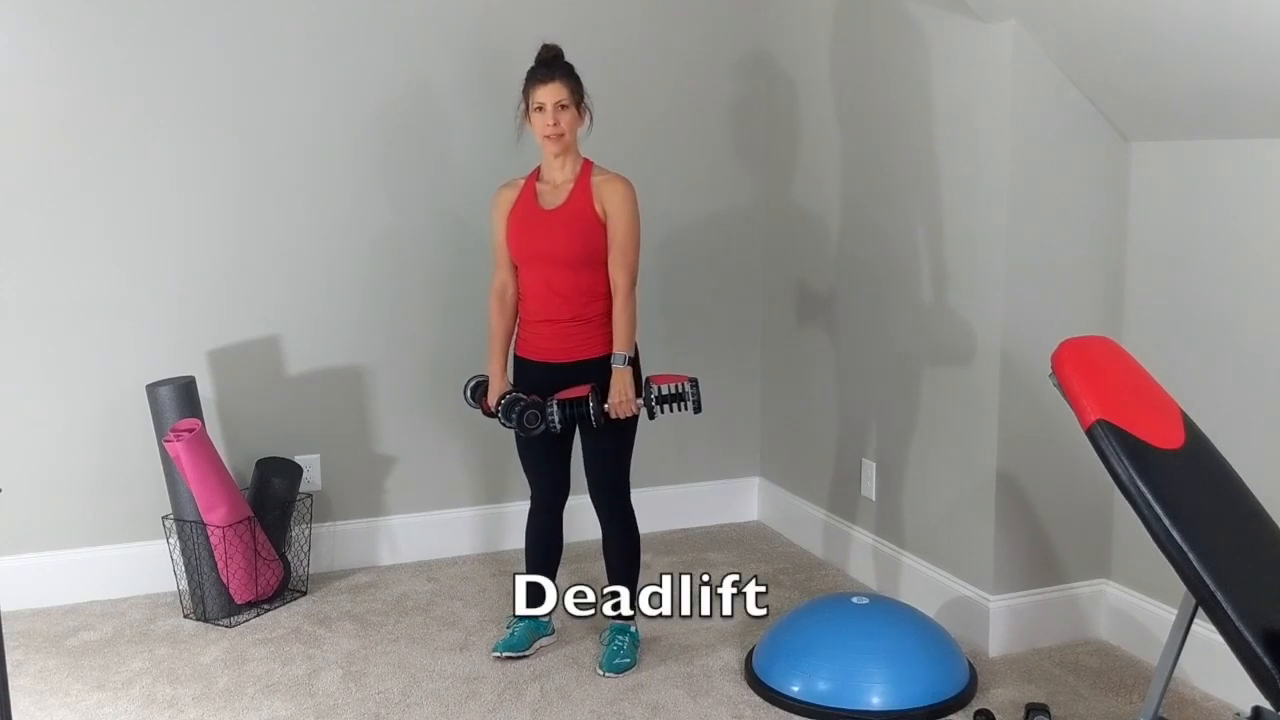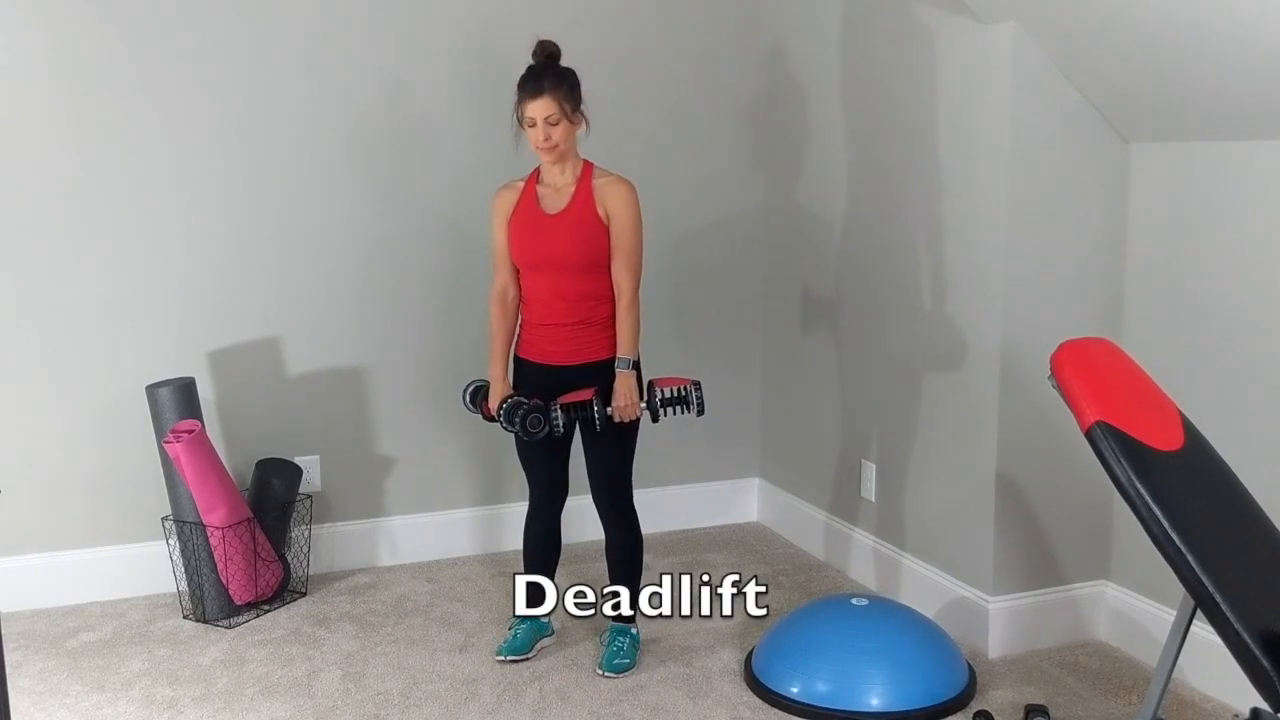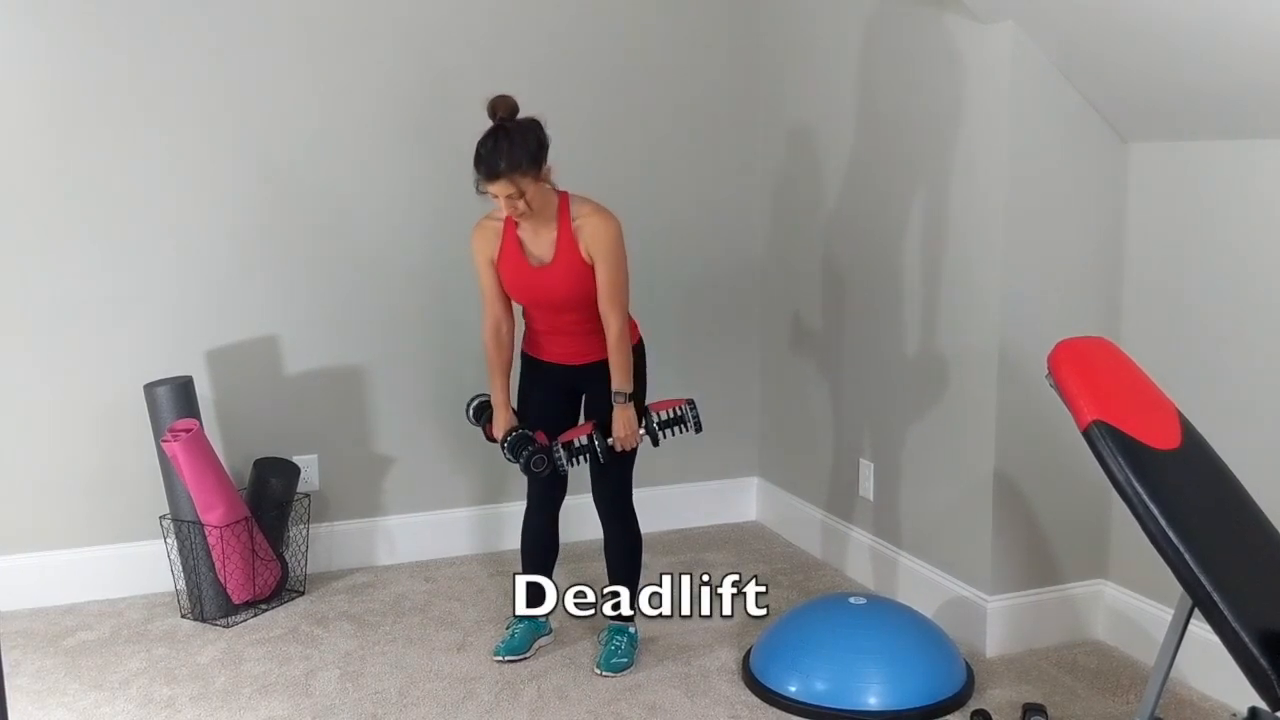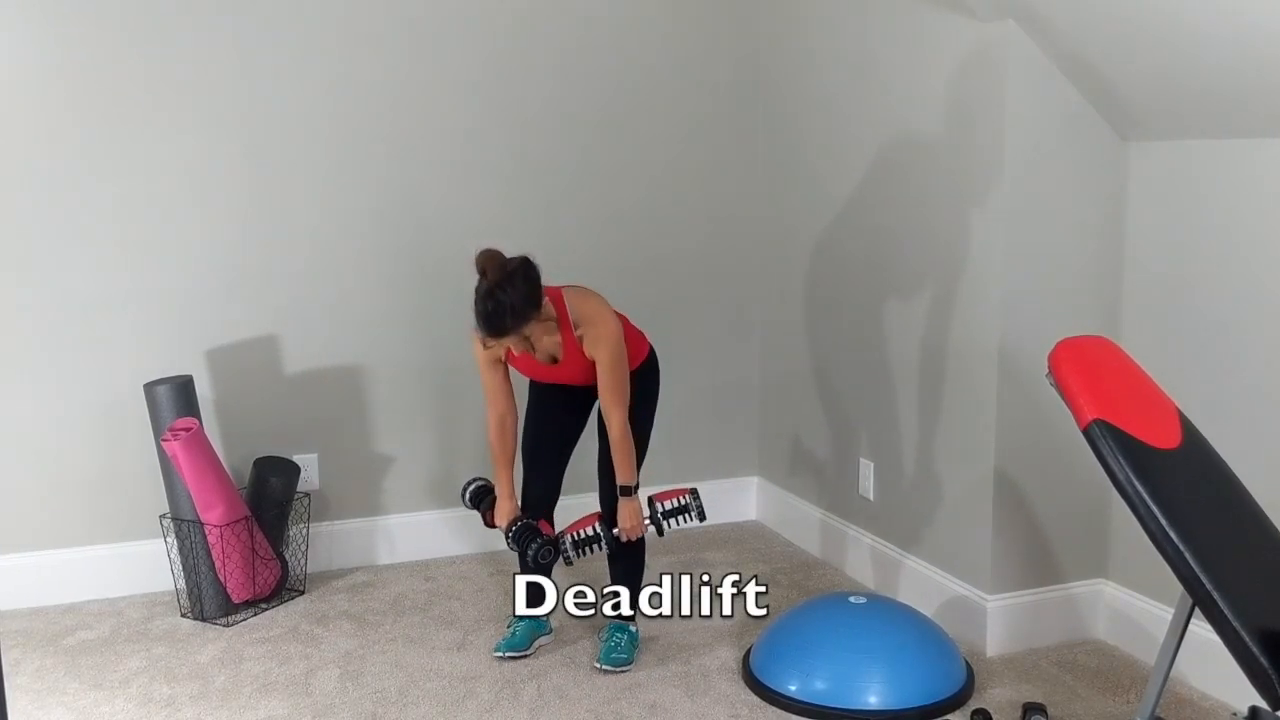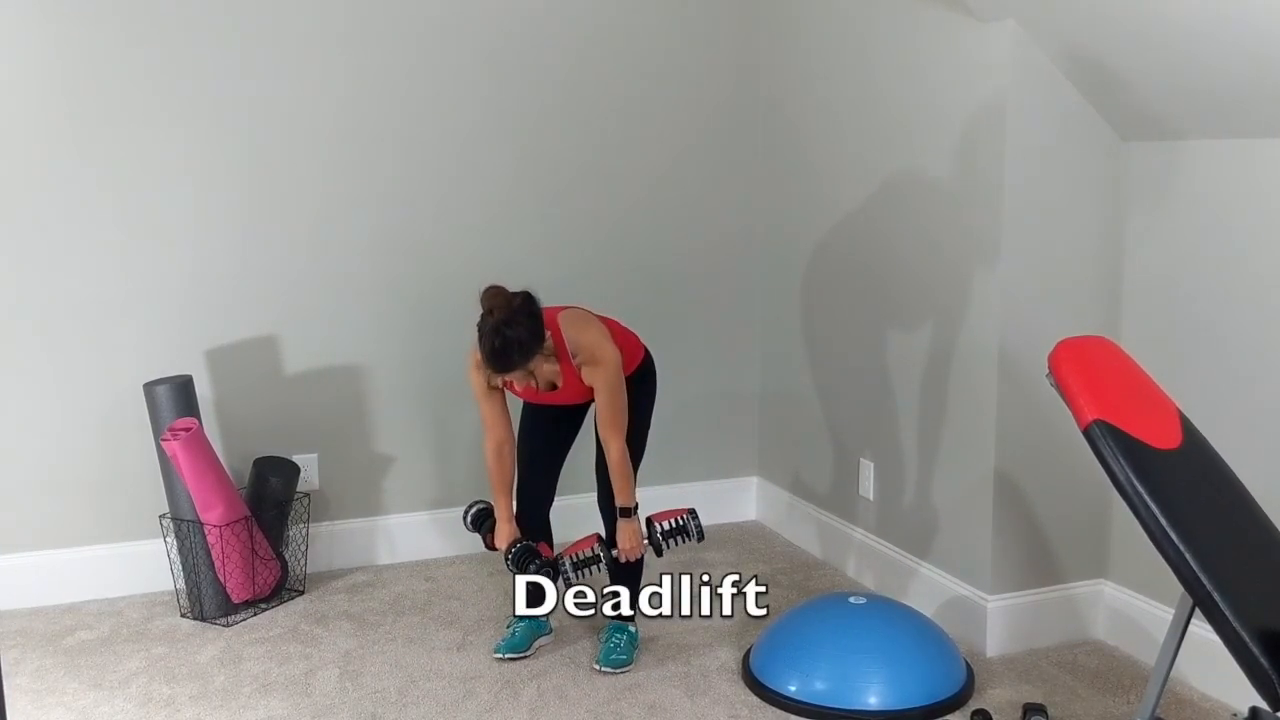
dt=1s
person 1, frame 1
left shoulder: (611, 190)
right shoulder: (509, 197)
left elbow: (622, 287)
right elbow: (504, 288)
left wrist: (622, 368)
right wrist: (497, 371)
left hip: (599, 366)
right hip: (535, 369)
left knee: (610, 496)
right knee: (544, 495)
left ankle: (623, 624)
right ankle: (536, 615)
person 1, frame 2
left shoulder: (614, 193)
right shoulder: (508, 200)
left elbow: (625, 291)
right elbow: (505, 292)
left wrist: (626, 371)
right wrist: (497, 375)
left hip: (601, 369)
right hip: (536, 372)
left knee: (613, 500)
right knee: (543, 499)
left ankle: (623, 626)
right ankle: (535, 617)
person 1, frame 3
left shoulder: (595, 225)
right shoulder: (487, 236)
left elbow: (614, 321)
right elbow: (498, 324)
left wrist: (623, 402)
right wrist: (500, 404)
left hip: (610, 364)
right hip: (544, 368)
left knee: (612, 499)
right knee: (542, 496)
left ankle: (622, 624)
right ankle: (532, 616)
person 1, frame 4
left shoulder: (594, 321)
right shoulder: (491, 335)
left elbow: (615, 419)
right elbow: (501, 416)
left wrist: (629, 495)
right wrist: (504, 495)
left hip: (630, 376)
right hip: (555, 386)
left knee: (614, 507)
right knee: (535, 497)
left ankle: (623, 622)
right ankle: (532, 616)
person 1, frame 5
left shoulder: (593, 348)
right shoulder: (485, 362)
left elbow: (614, 443)
right elbow: (498, 441)
left wrist: (628, 517)
right wrist: (503, 517)
left hip: (627, 377)
right hip: (552, 395)
left knee: (611, 503)
right knee: (531, 499)
left ankle: (622, 623)
right ankle: (533, 616)
